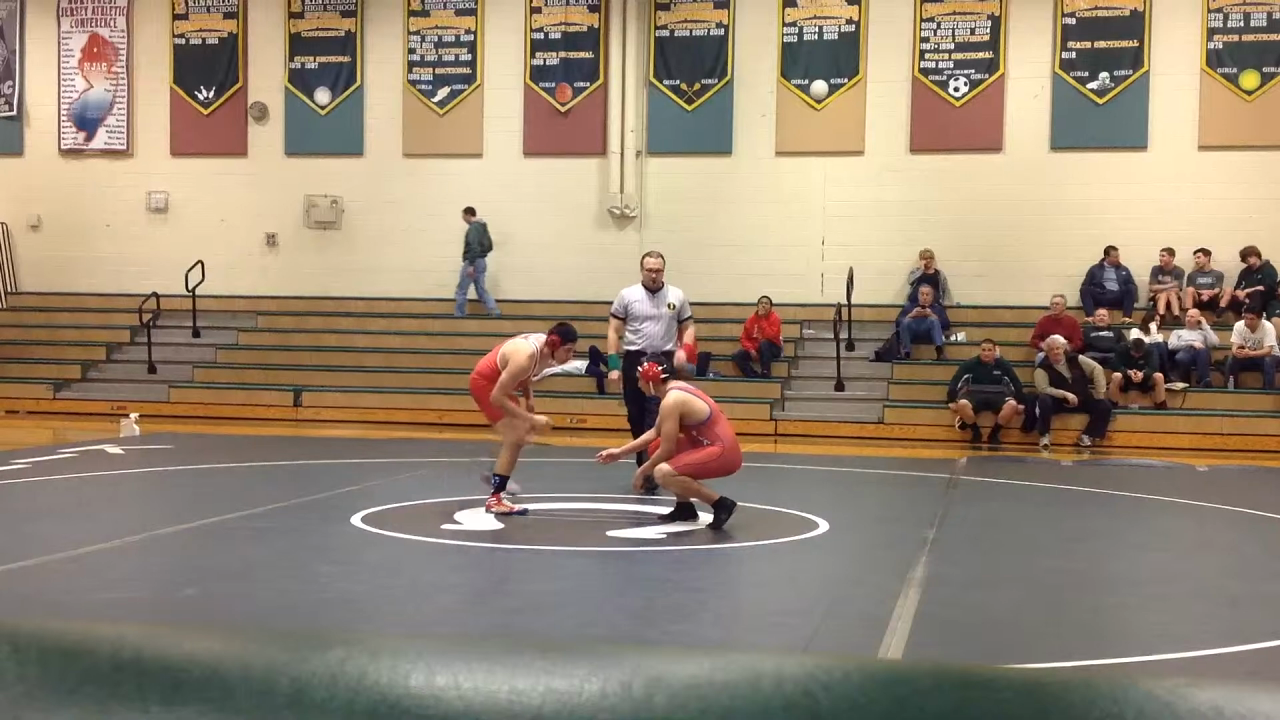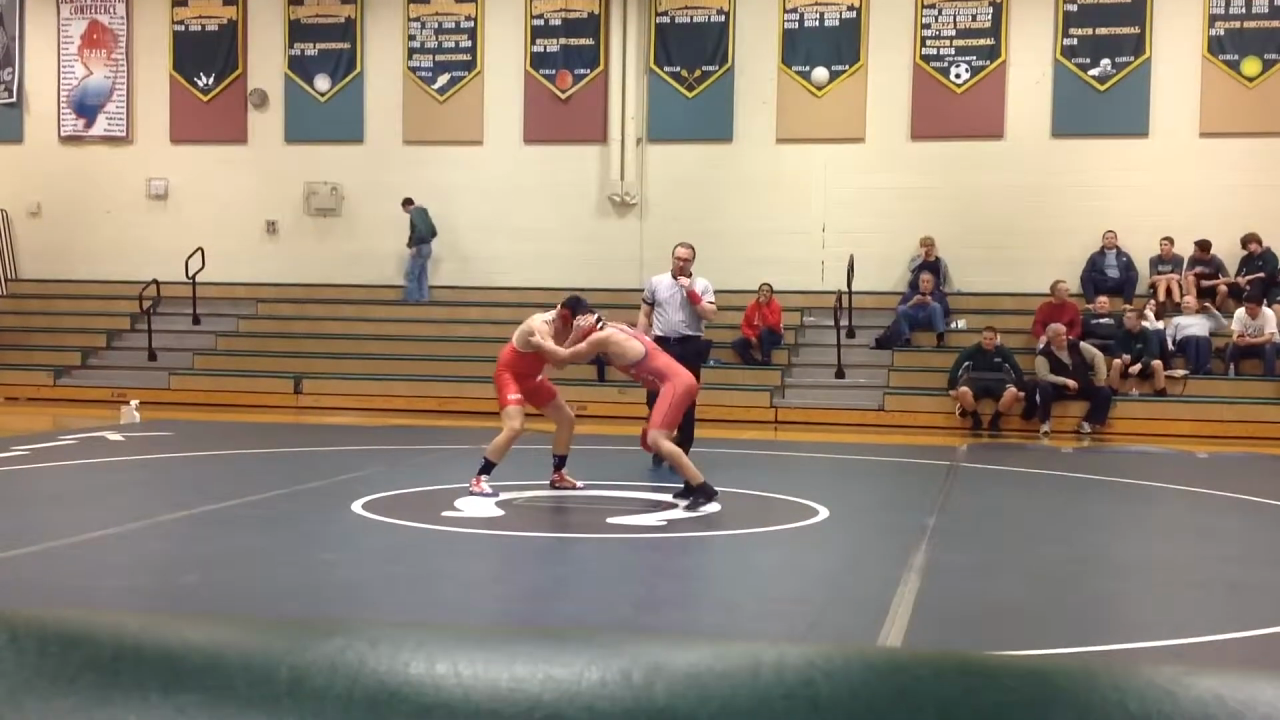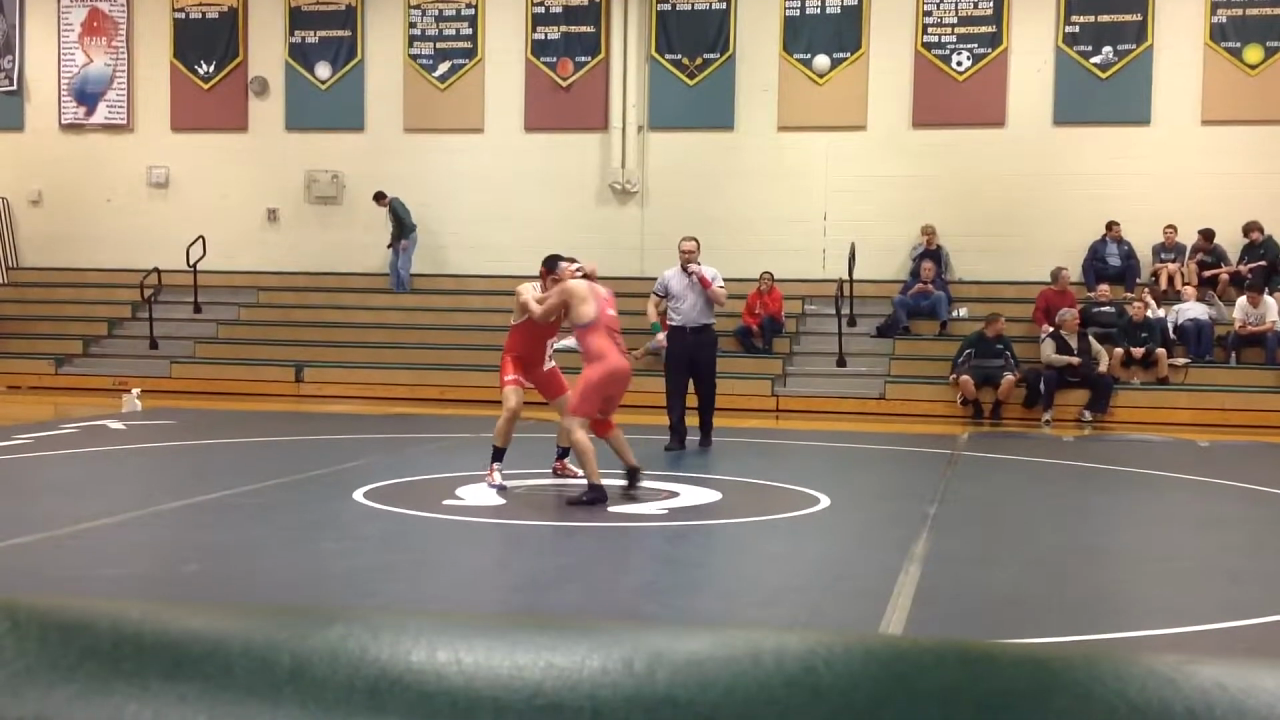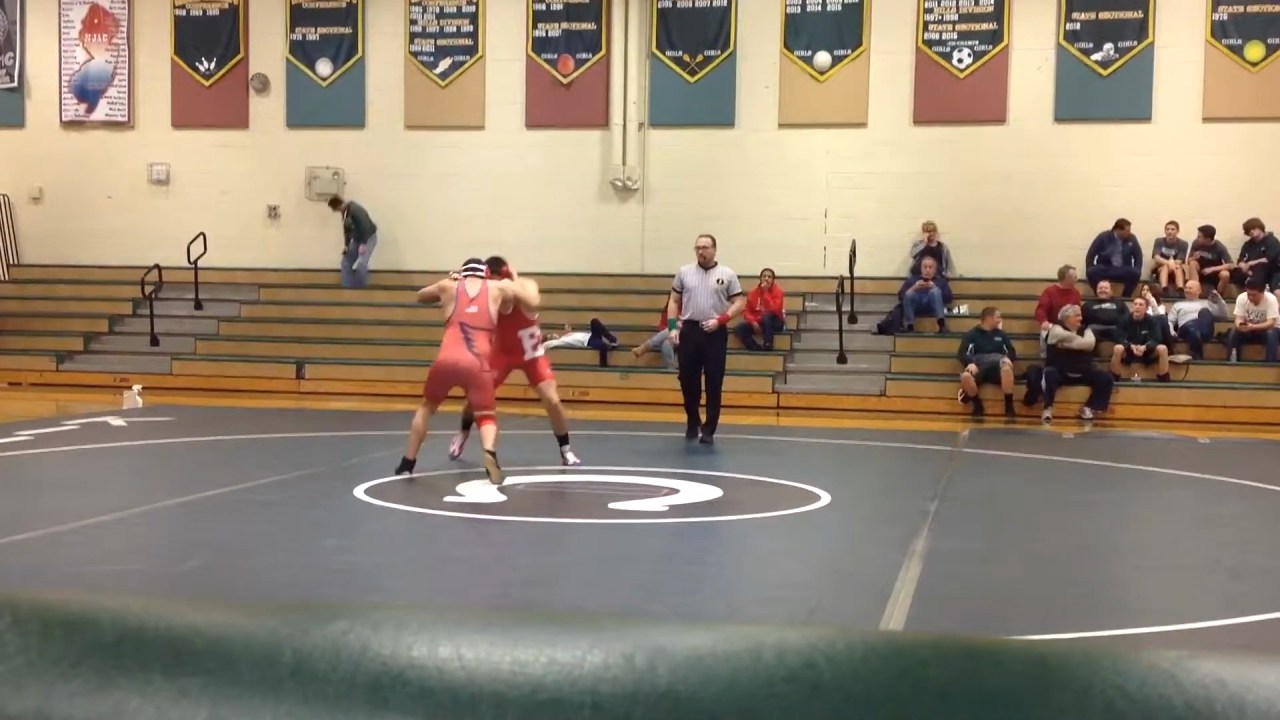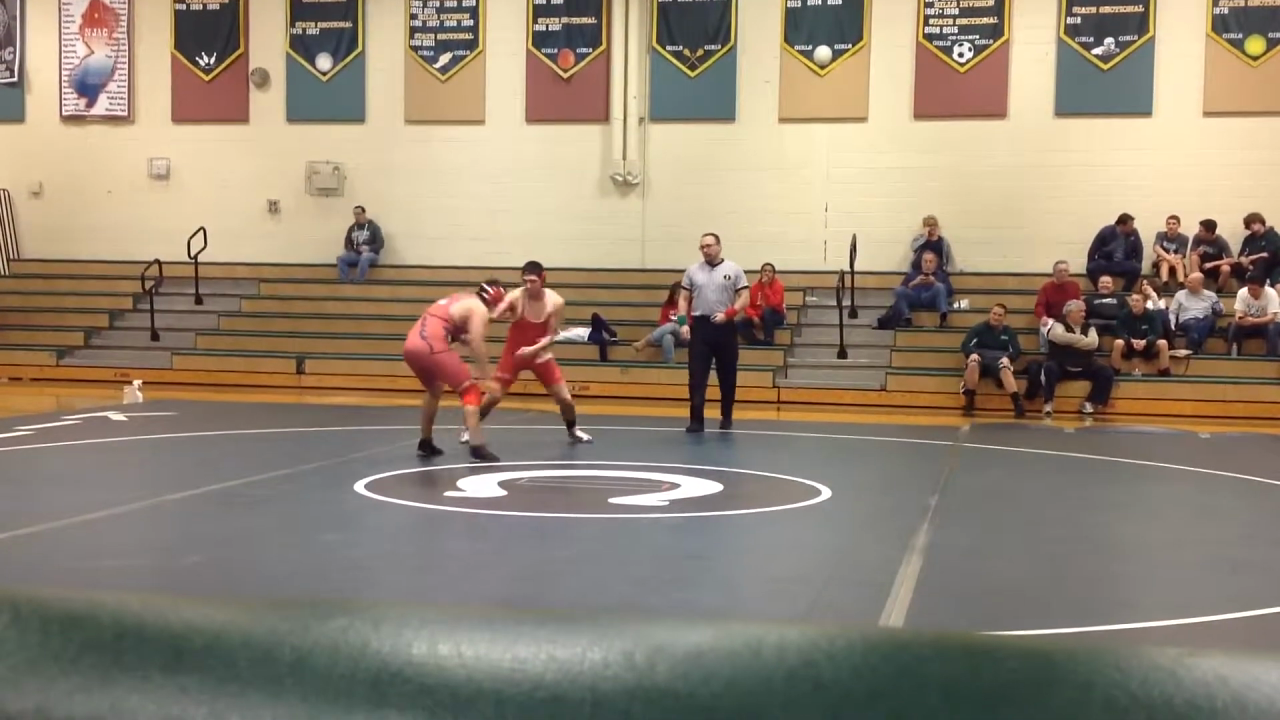
dt=1s
person 1, frame 1
left shoulder: (677, 296)
right shoulder: (626, 295)
left elbow: (689, 328)
right elbow: (614, 332)
left wrist: (685, 350)
right wrist: (613, 365)
right hip: (634, 361)
left knee: (657, 419)
right knee: (637, 420)
person 1, frame 2
left shoulder: (702, 285)
right shoulder: (655, 282)
left elbow: (711, 314)
right elbow: (644, 315)
left wrist: (692, 292)
left hip: (690, 347)
right hip: (662, 345)
right knee: (656, 397)
left ankle: (682, 451)
person 1, frame 3
left shoulder: (711, 274)
right shoulder: (667, 276)
left elbow: (721, 300)
right elbow: (652, 305)
left wrist: (702, 278)
right wrist: (658, 331)
left hip: (704, 335)
right hip: (677, 336)
left knee: (706, 388)
right knee: (675, 388)
left ankle: (706, 433)
right ankle: (677, 437)
person 1, frame 4
left shoulder: (727, 275)
right shoulder: (684, 272)
left elbow: (739, 303)
right elbow: (674, 301)
left wrist: (720, 320)
right wrist: (672, 327)
left hip: (715, 333)
right hip: (689, 331)
left knee: (713, 383)
right knee: (688, 380)
left ankle: (708, 430)
right ankle: (693, 423)
person 1, frame 5
left shoulder: (734, 270)
right shoulder: (692, 271)
left elbow: (745, 297)
right elbow: (684, 299)
left wrist: (727, 314)
right wrist: (683, 322)
left hip: (725, 326)
right hip: (700, 326)
left knee: (727, 375)
right knee: (697, 375)
left ankle: (726, 417)
right ankle: (696, 421)
person 2, frame 1
left shoulder: (546, 348)
right shoulder: (525, 356)
right elbow: (496, 398)
left wrist: (529, 398)
right wrist: (530, 419)
left hip: (498, 382)
right hip: (484, 383)
left knee: (520, 432)
right knee: (515, 438)
left ankle: (496, 475)
right ankle: (495, 499)
person 2, frame 2
left shoulder: (560, 325)
right shoulder: (539, 325)
right wrist: (578, 333)
left hip: (532, 377)
right hip: (509, 375)
left knee: (567, 420)
right knee: (514, 427)
left ankle: (558, 475)
right ankle: (479, 479)
person 2, frame 3
right shoulder: (526, 290)
left hip: (543, 362)
right hip: (515, 359)
right knee: (512, 409)
left ankle: (561, 462)
right ankle: (495, 468)
person 2, frame 4
left shoulder: (527, 286)
left elbow: (534, 304)
left wrist: (514, 285)
left hip: (531, 353)
right hip: (502, 352)
left knee: (552, 402)
left ankle: (566, 450)
right ankle: (463, 434)
person 2, frame 5
left shoulder: (555, 302)
right shoulder: (514, 297)
left elbow: (551, 336)
right elbow: (494, 316)
left wrist: (533, 350)
left hip: (540, 353)
right hip: (513, 353)
left knee: (565, 400)
right knee: (493, 397)
left ankle: (573, 430)
person 3, frame 1
left shoulder: (671, 401)
right shoulder: (676, 391)
left elbow: (667, 449)
right elbow: (655, 433)
left wrist: (642, 471)
right wrist: (620, 452)
left hip: (723, 454)
right hip: (718, 446)
left knee: (662, 473)
right knee: (655, 449)
left ankle: (721, 504)
right ankle: (684, 507)
person 3, frame 2
left shoulder: (605, 338)
right shoulder: (612, 330)
left elbow: (564, 357)
left wrist: (539, 342)
left hip: (677, 383)
right hip: (676, 381)
left knee: (656, 439)
right knee: (651, 439)
left ankle: (703, 489)
right ankle: (692, 484)
person 3, frame 3
left shoulder: (571, 287)
right shoulder: (604, 291)
left elbow: (540, 316)
left wrist: (528, 301)
left hip: (600, 367)
right hip: (622, 367)
left knee: (573, 425)
right knee: (601, 422)
left ankle: (596, 488)
right ankle: (632, 468)
person 3, frame 4
left shoulder: (448, 286)
right shoulder: (497, 288)
left elbow: (420, 296)
right elbow: (533, 302)
right wrist: (513, 288)
left hip: (446, 360)
right hip: (477, 365)
left knee: (426, 407)
right knee: (486, 419)
left ankle: (408, 463)
right ankle: (489, 452)
person 3, frame 5
left shoulder: (458, 298)
right shoulder: (480, 309)
right elbow: (476, 342)
left wrist: (460, 337)
right wrist: (486, 371)
left hip: (411, 346)
right hip: (432, 349)
left knee: (433, 391)
right knee: (471, 392)
left ankle: (425, 443)
right ankle: (477, 447)
